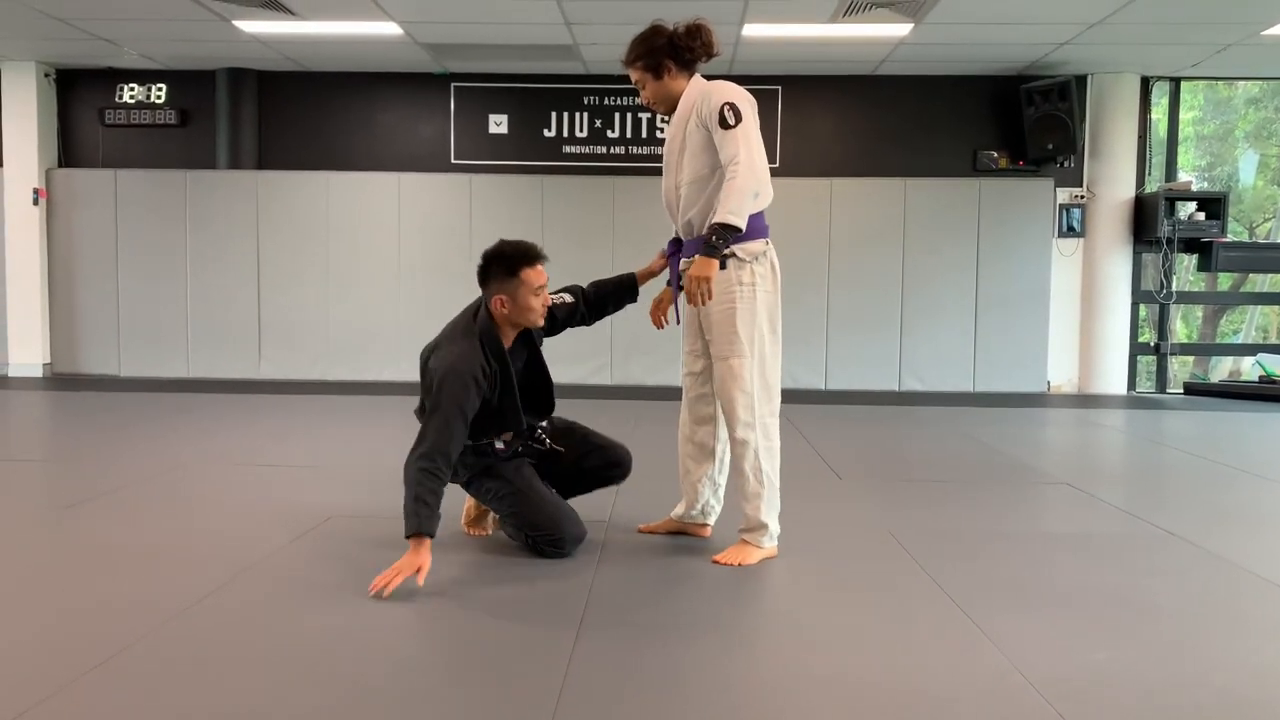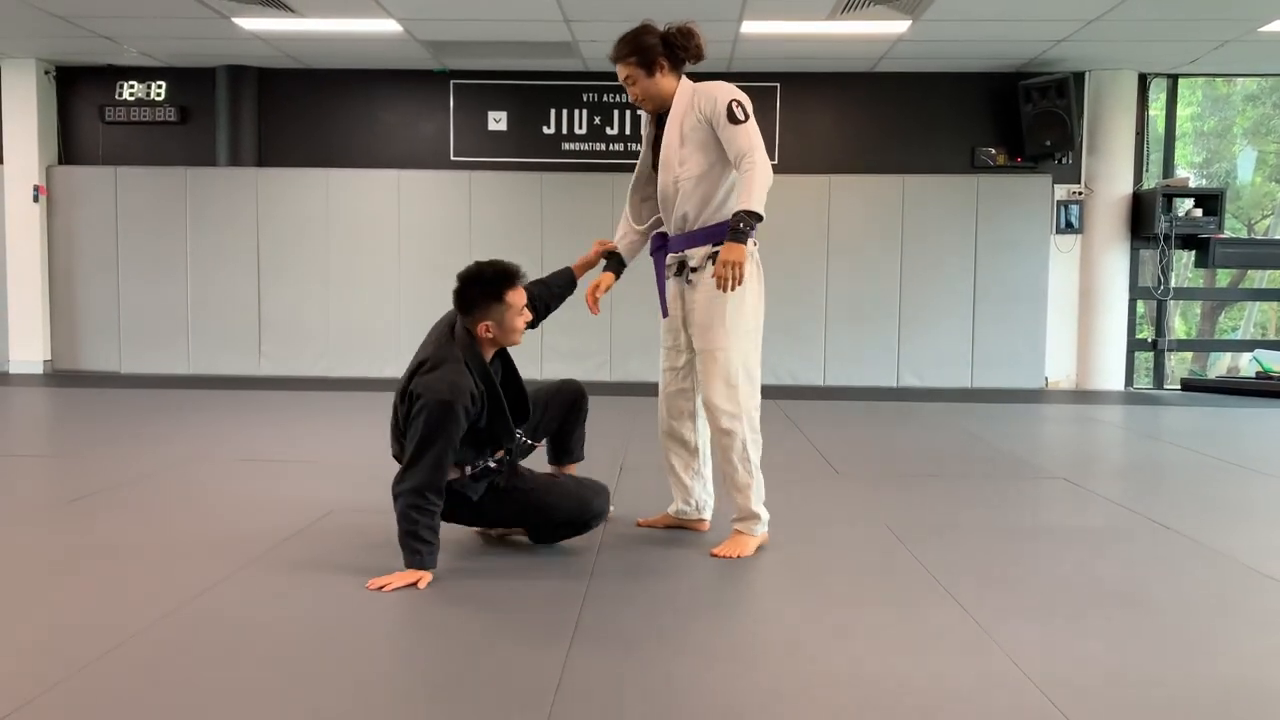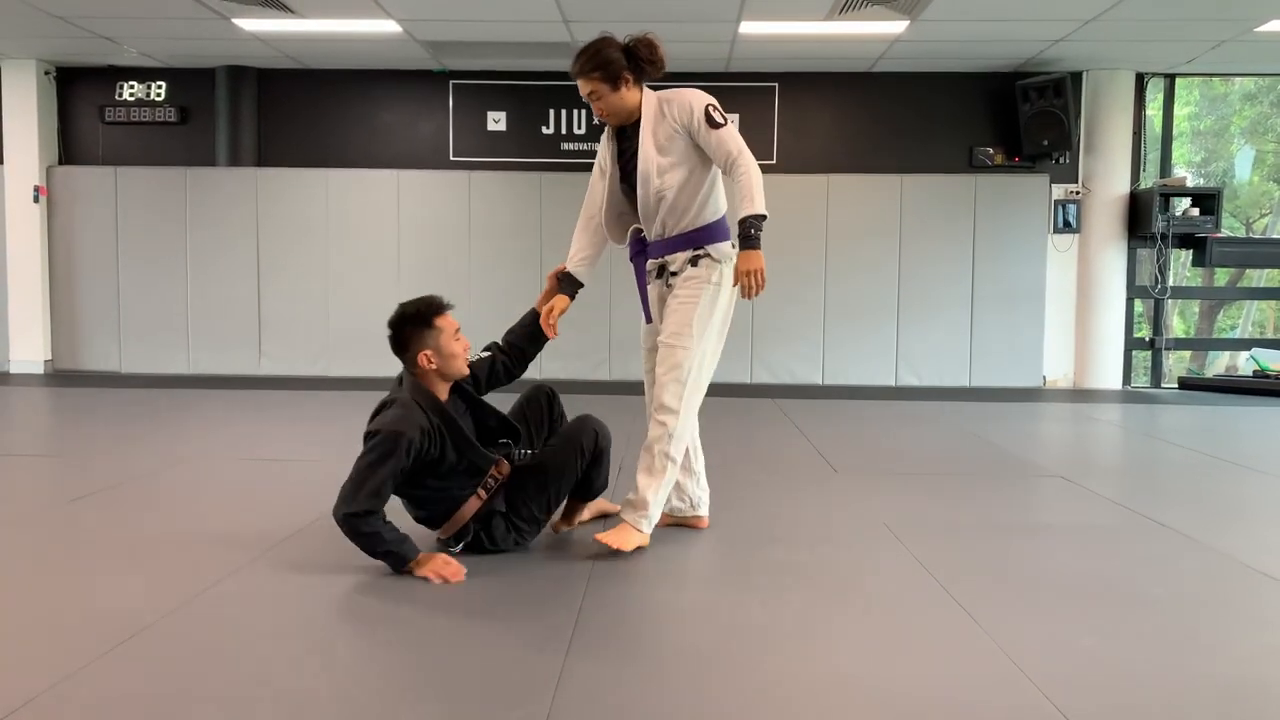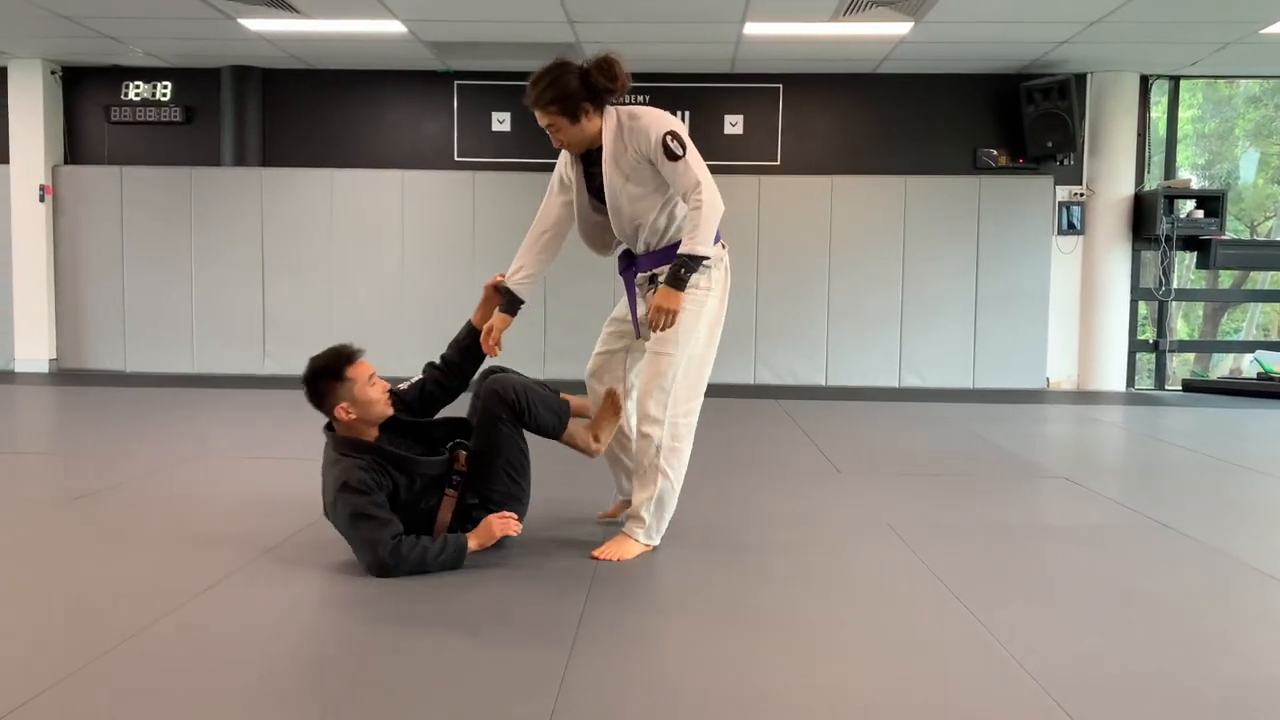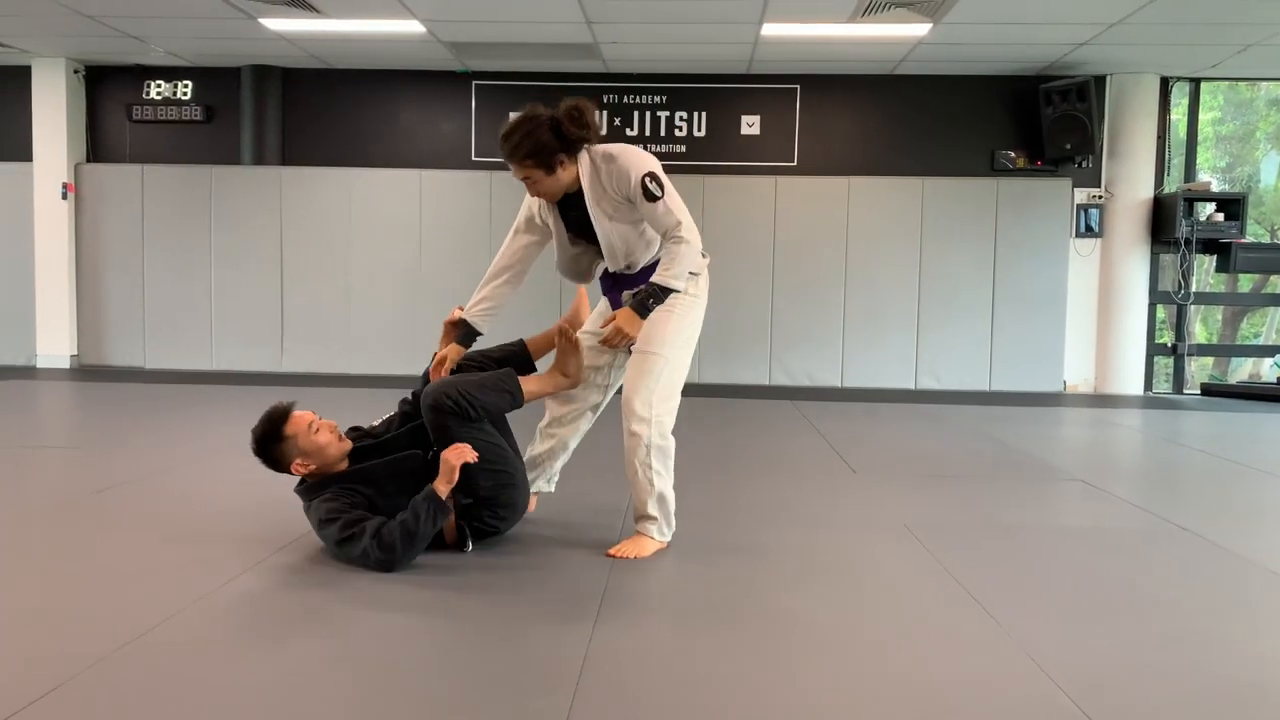
dt=0.4s
person 1, frame 1
left shoulder: (720, 97)
right shoulder: (684, 118)
left elbow: (745, 175)
left wrist: (710, 251)
right wrist: (672, 283)
left hip: (737, 263)
right hip: (705, 268)
left knee: (744, 400)
right knee: (698, 397)
left ankle: (761, 532)
right ankle: (696, 511)
person 1, frame 2
left shoulder: (716, 98)
right shoulder: (657, 126)
left elbow: (754, 166)
right elbow: (641, 205)
left wrist: (737, 237)
right wrist: (611, 266)
left hip: (726, 263)
right hip: (680, 267)
left knee: (725, 395)
right knee: (677, 394)
left ankle: (752, 521)
right ankle: (691, 507)
person 1, frame 3
left shoulder: (687, 105)
right shoulder: (612, 142)
left elbow: (743, 167)
right elbow: (595, 219)
left wrist: (750, 241)
right wrist: (565, 289)
left hip: (705, 263)
right hip: (658, 268)
left knee: (672, 394)
right knee: (665, 393)
left ankle: (639, 517)
right ankle: (689, 504)
person 1, frame 4
left shoulder: (650, 128)
right shoulder: (573, 161)
left elbow: (706, 200)
right elbow: (543, 235)
left wrist: (676, 283)
right wrist: (505, 307)
left hip: (694, 269)
right hip: (643, 274)
left knee: (661, 400)
right knee: (604, 381)
left ankle: (645, 527)
right ankle: (637, 487)
person 1, frame 5
left shoulder: (626, 165)
right shoulder: (542, 204)
left elbow: (685, 238)
right elbow: (505, 270)
left wrist: (640, 308)
right wrist: (460, 340)
left hip: (675, 281)
right hip: (623, 289)
left knee: (642, 402)
right knee: (575, 386)
left ankle: (655, 526)
right ankle: (527, 486)
person 2, frame 1
left shoulder: (523, 316)
right shoulder: (460, 365)
left elbow: (583, 303)
right elbow: (432, 458)
left wrist: (647, 273)
right wrist: (419, 545)
left hip: (522, 426)
right hip: (479, 455)
left knee: (615, 462)
right knee: (562, 538)
left ankle: (518, 489)
right ankle: (493, 498)
person 2, frame 2
left shoulder: (462, 327)
right shoulder: (448, 389)
left elbow: (527, 304)
right elbow: (418, 485)
left wrist: (584, 264)
right wrist: (419, 563)
left hip: (485, 445)
right hip: (468, 484)
left knee: (570, 394)
right knee: (592, 503)
left ankle: (562, 494)
person 2, frame 3
left shoulder: (447, 377)
right shoulder: (400, 428)
left elbow: (506, 359)
right elbow: (353, 512)
left wrist: (549, 298)
right wrist: (415, 560)
left hip: (489, 482)
right hip: (491, 526)
left knee: (542, 396)
right knee: (589, 431)
left ankle: (573, 494)
right ankle: (574, 513)
person 2, frame 4
left shoulder: (382, 409)
right shoulder: (351, 481)
left elbow: (444, 379)
right elbow: (386, 557)
left wrist: (486, 309)
right wrist: (472, 540)
left hip: (463, 481)
right hip: (478, 509)
left knee: (495, 379)
right knee: (502, 390)
right ankle: (588, 438)
person 2, frame 5
left shoulder: (355, 447)
right shoulder: (330, 509)
left elbow: (413, 412)
right elbow: (388, 552)
left wrist: (449, 344)
right wrist: (442, 487)
right hip: (491, 506)
left knee: (467, 372)
right knee: (443, 399)
left ankle: (560, 334)
right ankle: (559, 376)
